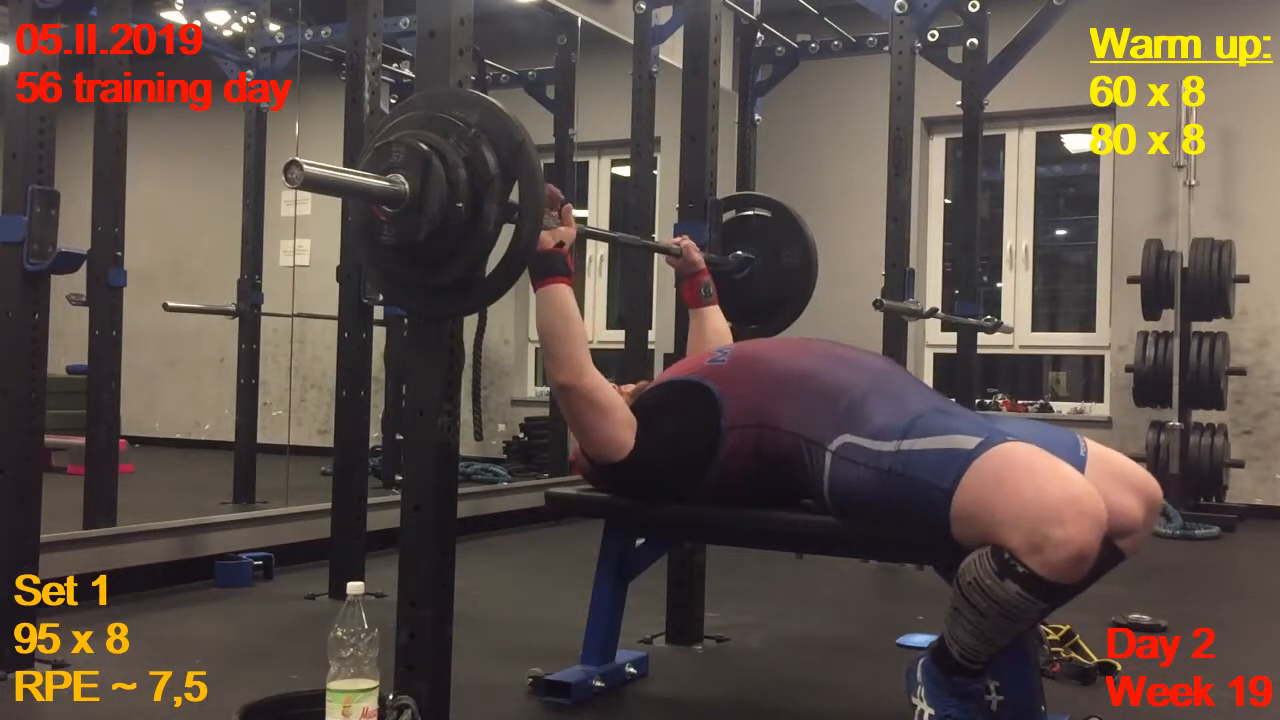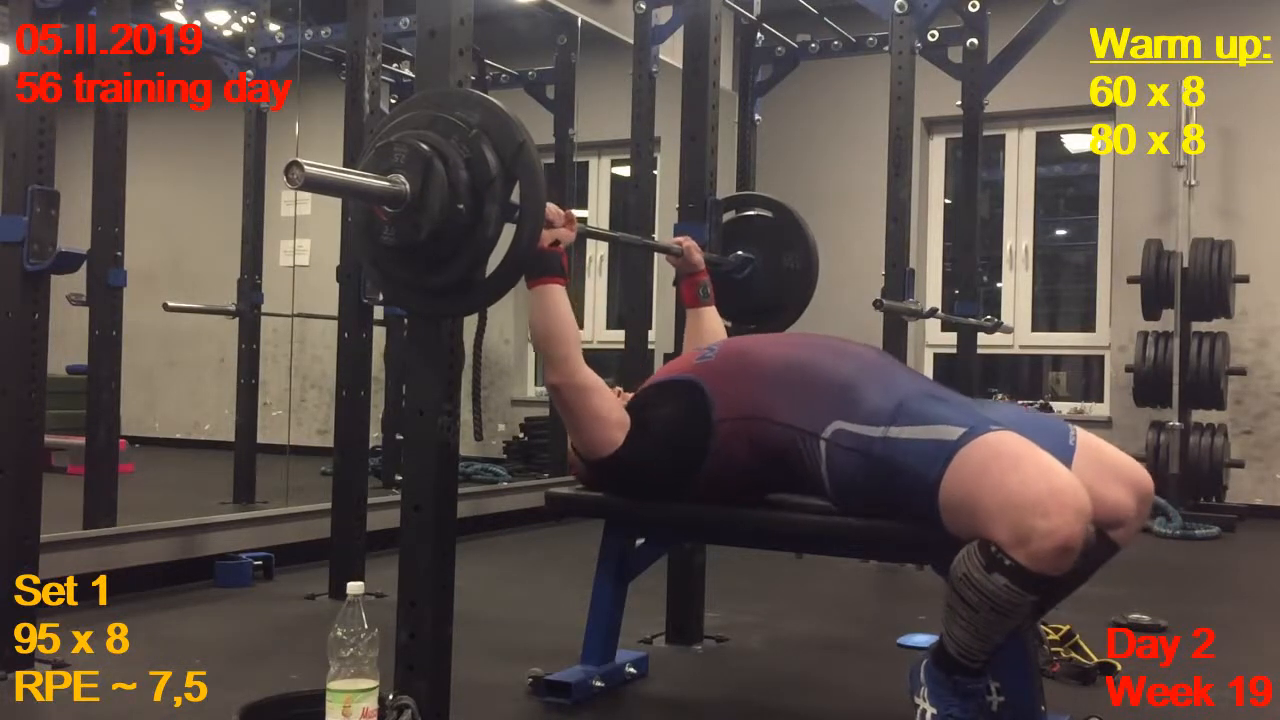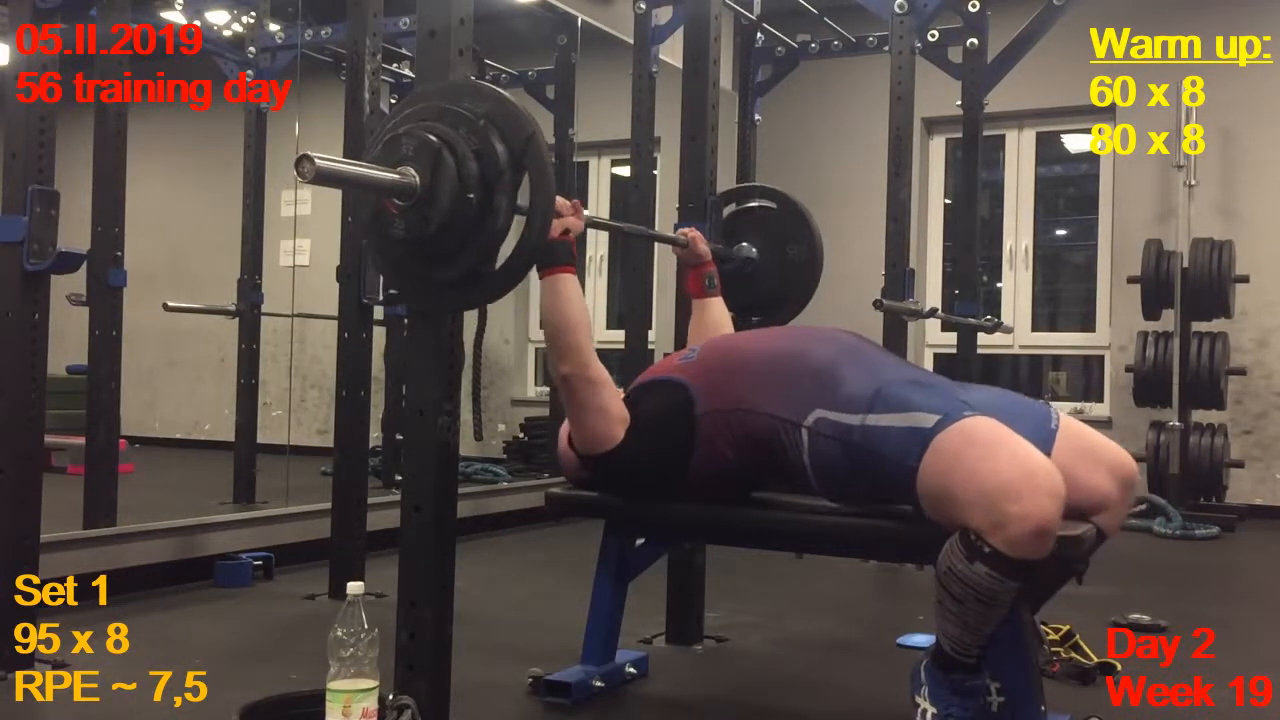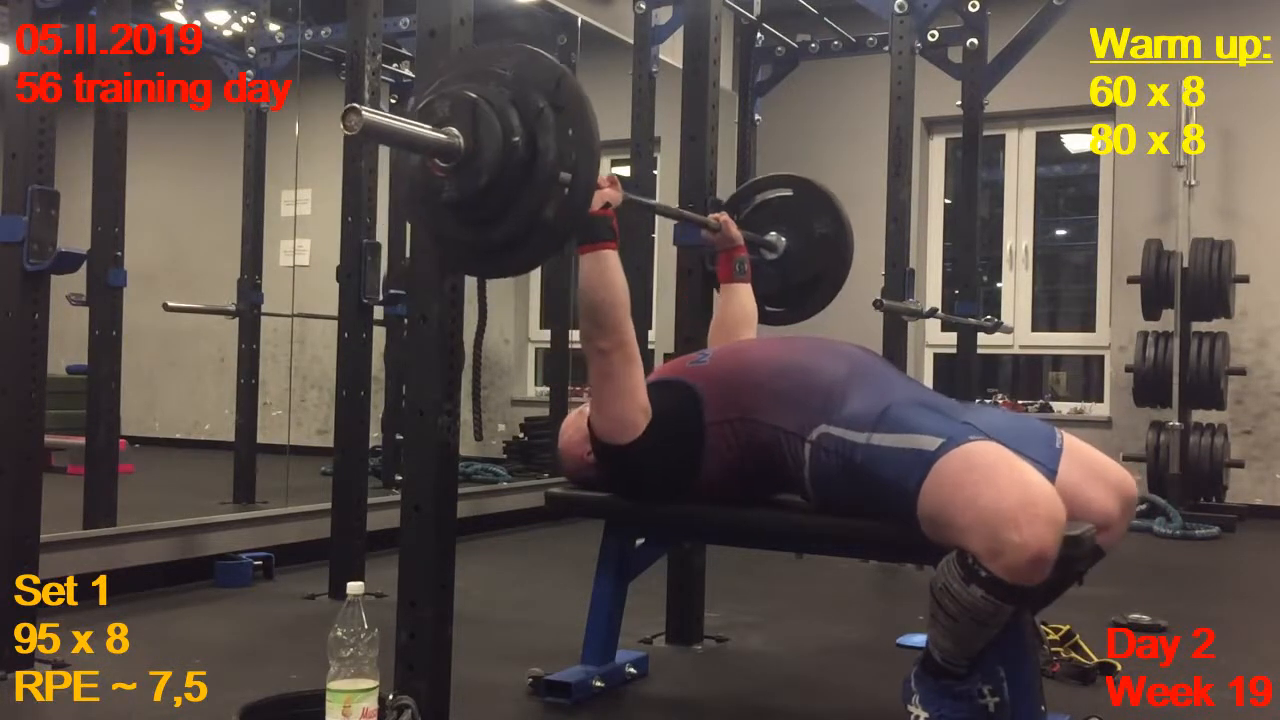
dt=0.5s
person 1, frame 1
left shoulder: (679, 417)
right shoulder: (646, 454)
left elbow: (720, 369)
right elbow: (571, 378)
left wrist: (696, 281)
right wrist: (550, 267)
left knee: (1134, 504)
right knee: (1069, 524)
left ankle: (986, 642)
person 1, frame 2
left shoulder: (671, 417)
right shoulder: (639, 453)
left elbow: (711, 370)
right elbow: (566, 375)
left wrist: (695, 280)
right wrist: (546, 264)
left knee: (1126, 496)
right knee: (1053, 518)
left ankle: (988, 639)
person 1, frame 3
left shoulder: (662, 410)
right shoulder: (630, 451)
left elbow: (715, 360)
right elbow: (574, 367)
left wrist: (701, 271)
right wrist: (556, 255)
left knee: (1111, 483)
right knee: (1028, 504)
left ankle: (986, 637)
person 1, frame 4
left shoulder: (682, 408)
right shoulder: (641, 452)
left elbow: (732, 350)
right elbow: (608, 344)
left wrist: (732, 255)
right wrist: (597, 229)
left knee: (1112, 500)
right knee: (1028, 528)
left ankle: (973, 642)
